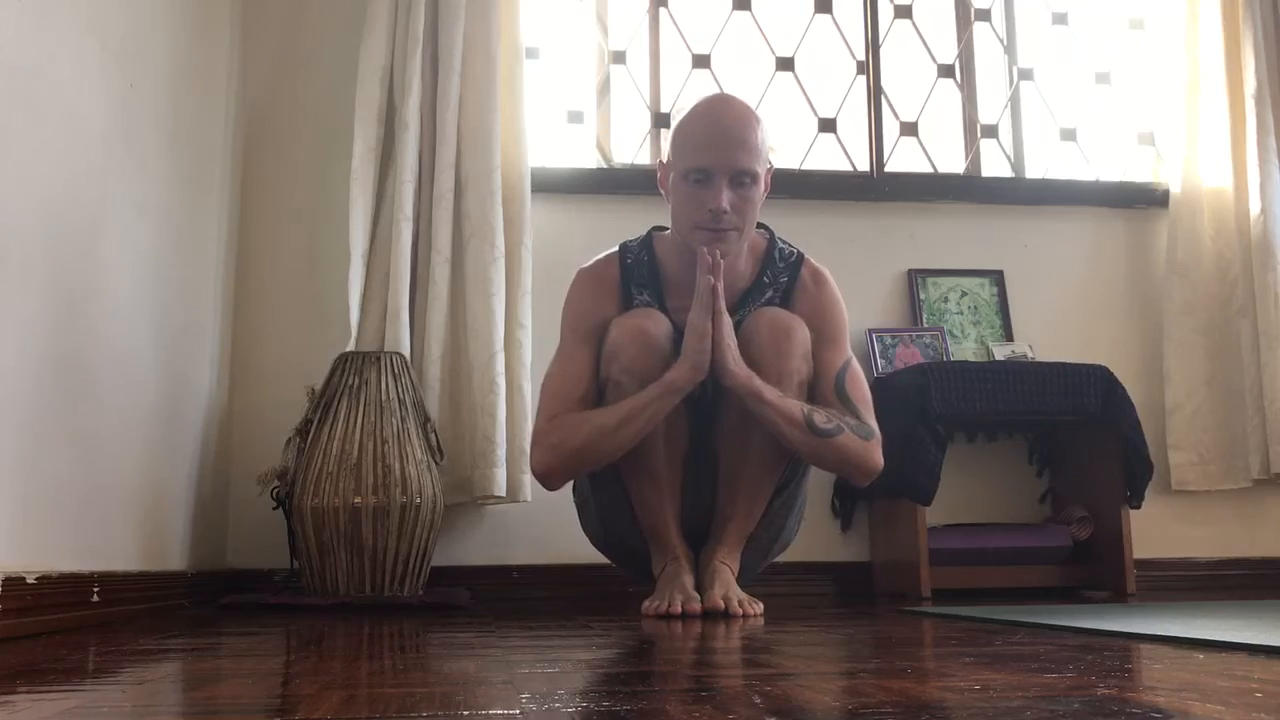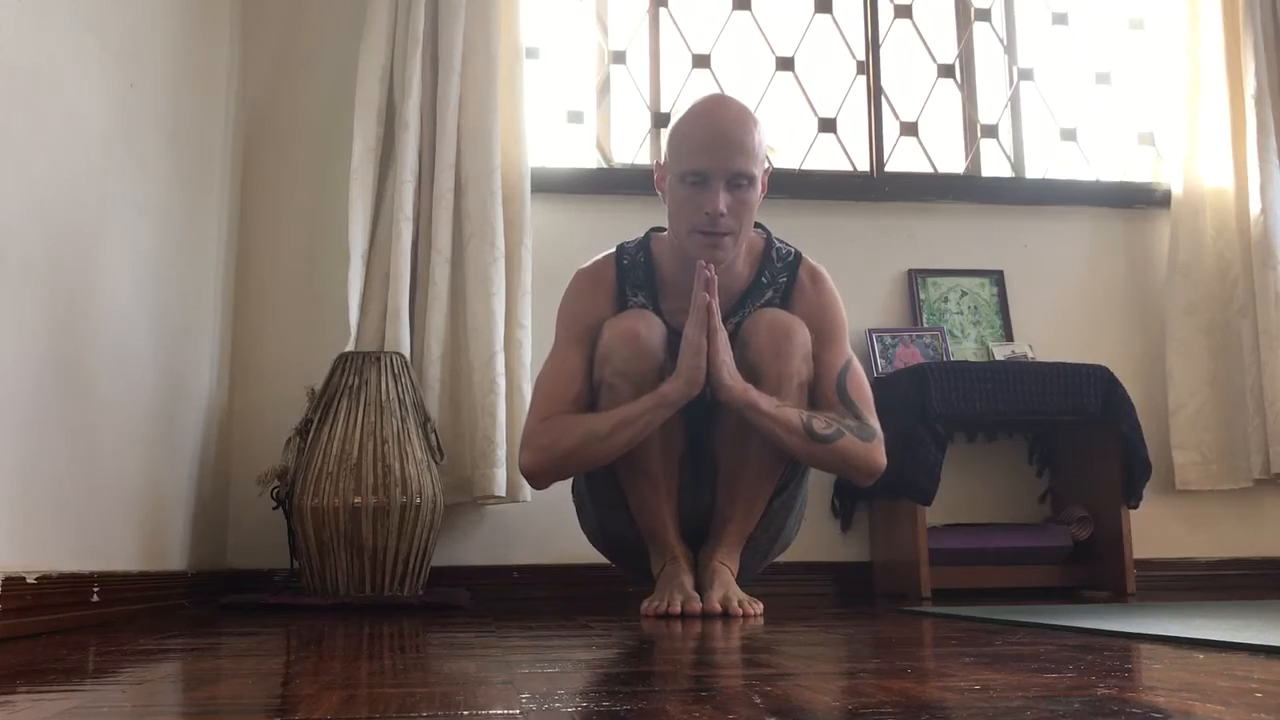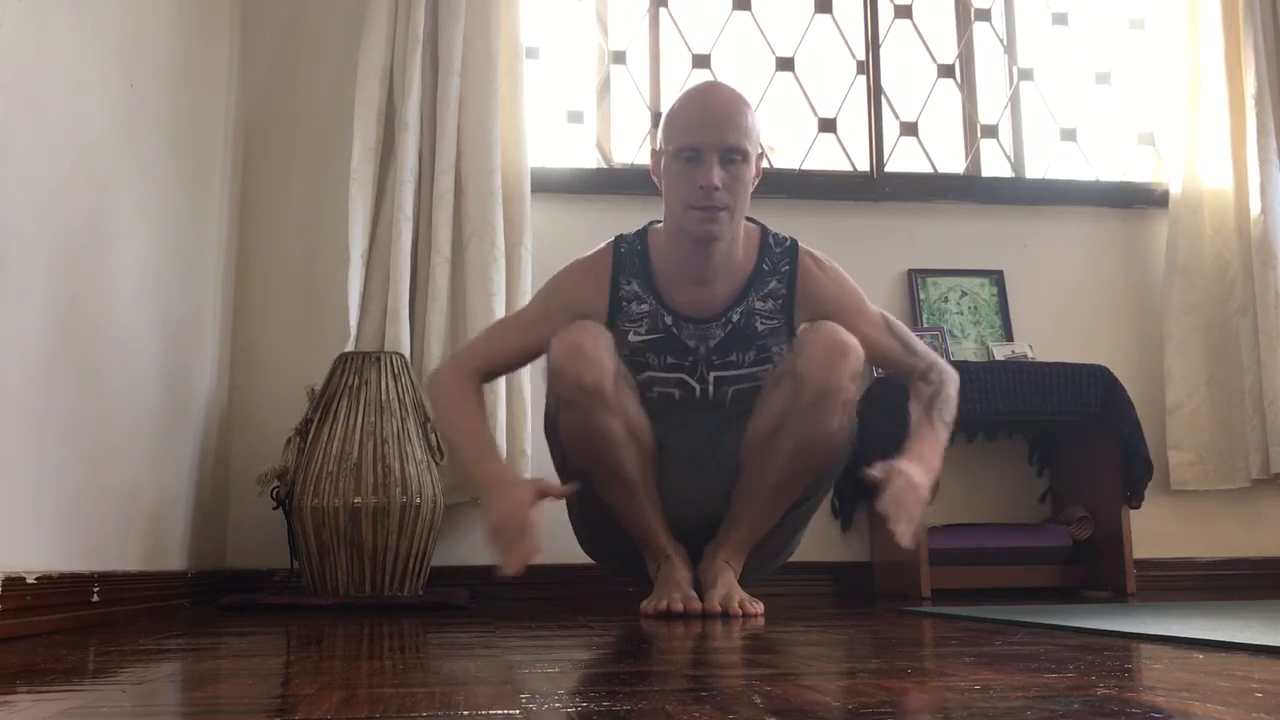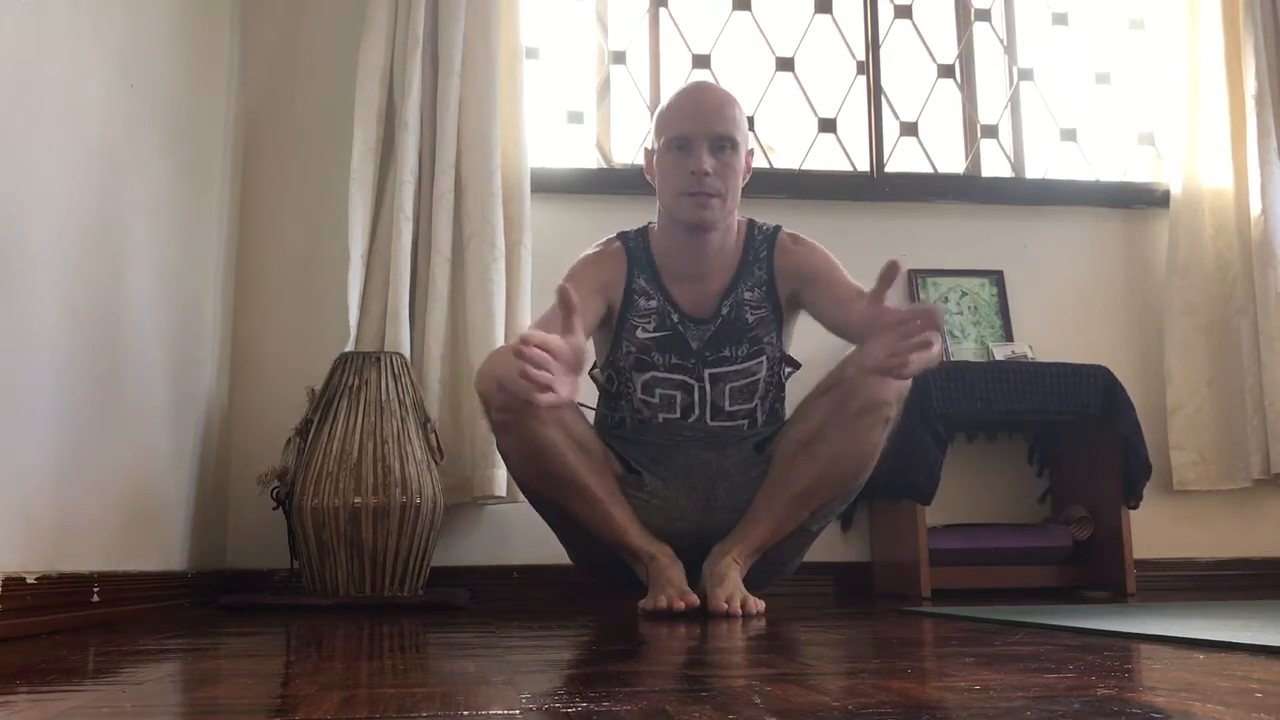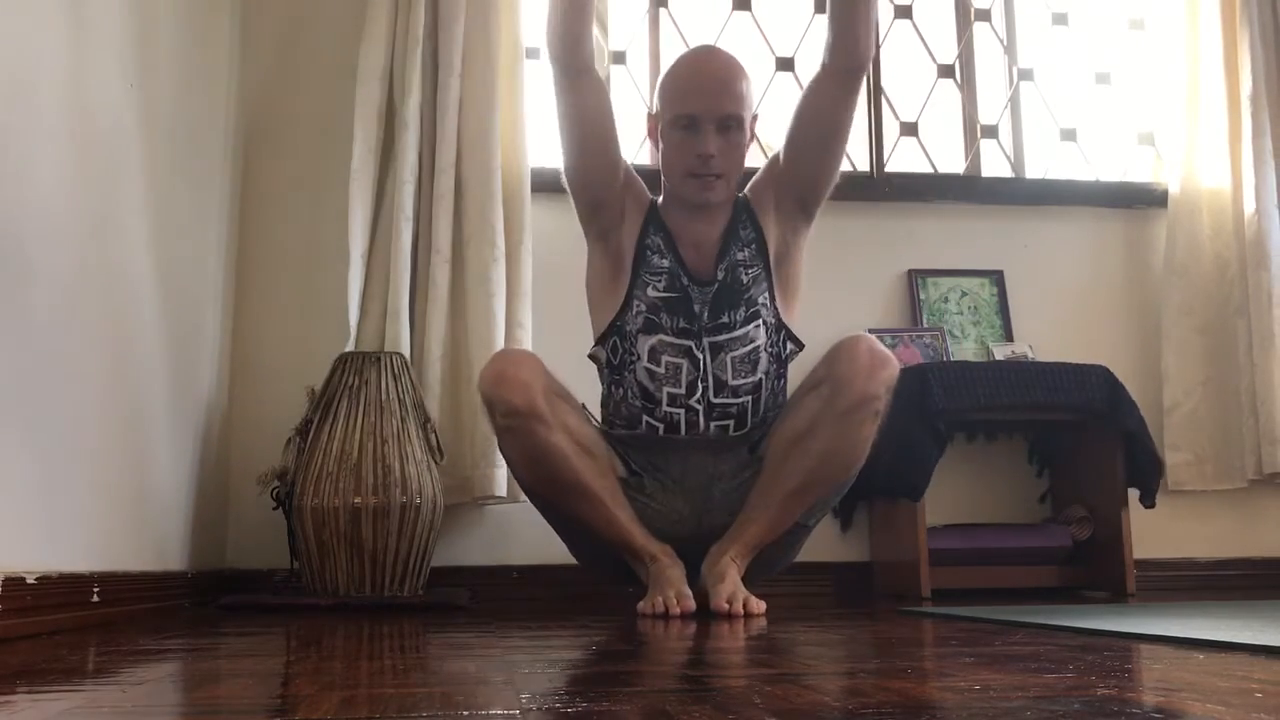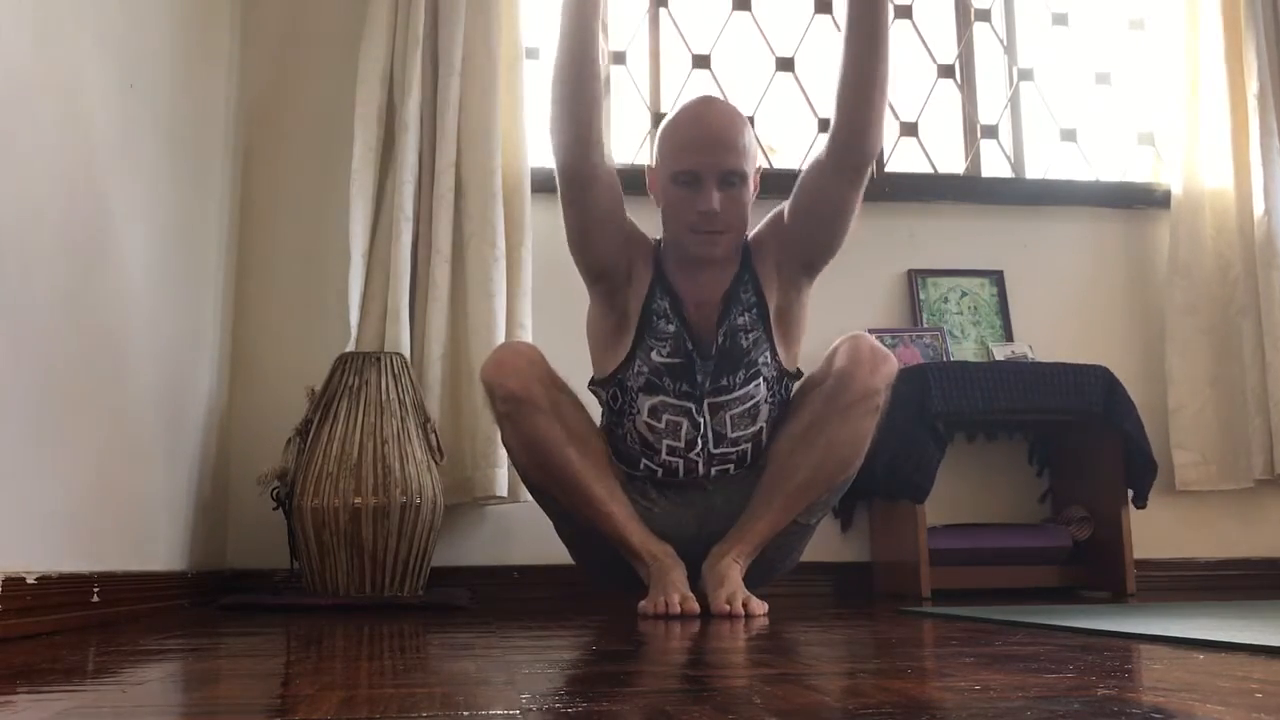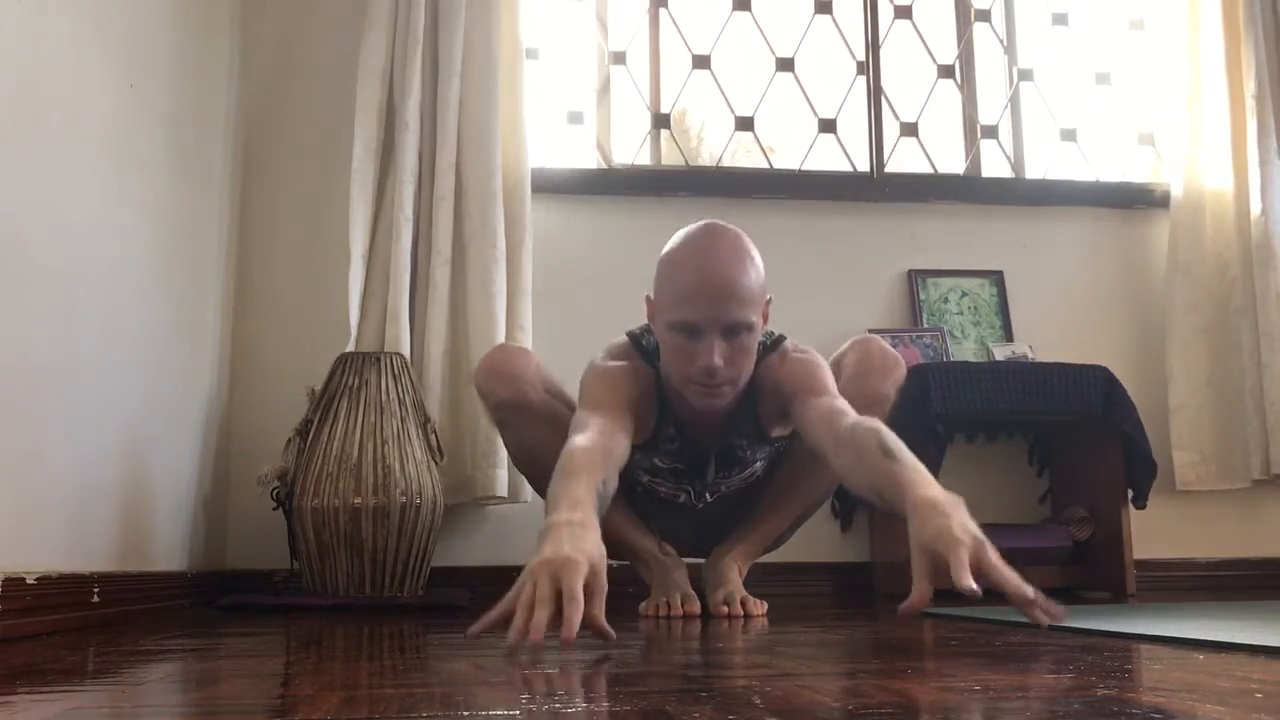
dt=0.7s
person 1, frame 1
left shoulder: (805, 285)
right shoulder: (604, 282)
left elbow: (865, 458)
right elbow: (549, 460)
left wrist: (741, 375)
right wrist: (681, 374)
left hip: (750, 520)
right hip: (636, 521)
left knee: (781, 332)
right knee: (637, 333)
left ankle: (723, 560)
right ankle: (670, 561)
person 1, frame 2
left shoulder: (804, 286)
right shoulder: (601, 284)
left elbow: (868, 456)
right elbow: (538, 458)
left wrist: (739, 389)
right wrist: (675, 389)
left hip: (751, 521)
right hip: (635, 520)
left knee: (780, 332)
right knee: (630, 334)
left ankle: (723, 560)
right ankle: (670, 561)
person 1, frame 3
left shoulder: (800, 274)
right shoulder: (602, 275)
left elbow: (931, 372)
right elbow: (454, 376)
left wrist: (919, 462)
right wrist: (496, 485)
left hip: (754, 518)
right hip: (629, 518)
left knee: (833, 349)
right knee: (575, 349)
left ankle: (727, 560)
right ankle: (665, 559)
person 1, frame 4
left shoulder: (787, 261)
right shoulder: (610, 267)
left elbow: (871, 322)
right elbow: (549, 342)
left wrist: (886, 347)
right wrist: (549, 367)
left hip: (758, 516)
right hip: (624, 514)
left knee: (876, 382)
right knee: (501, 378)
left ankle: (733, 559)
right ankle: (652, 559)
person 1, frame 5
left shoulder: (776, 219)
right shoulder: (618, 222)
left elbow: (847, 65)
right elbow: (572, 66)
left hip: (760, 510)
right hip: (627, 510)
left knee: (867, 365)
right knee: (509, 378)
left ankle: (731, 558)
right ankle: (654, 560)
person 1, frame 6
left shoulder: (780, 266)
right shoulder: (623, 272)
left elbow: (854, 151)
right elbow: (576, 161)
left hip: (757, 525)
right hip: (627, 524)
left knee: (866, 364)
right knee: (509, 370)
left ankle: (732, 560)
right ankle: (655, 560)
person 1, frame 7
left shoulder: (787, 369)
right shoulder: (623, 371)
left elbow: (847, 431)
right elbow: (593, 441)
left wrist: (928, 501)
right wrist: (570, 527)
left hip: (750, 517)
right hip: (638, 518)
left ankle: (732, 558)
right ankle: (657, 560)
